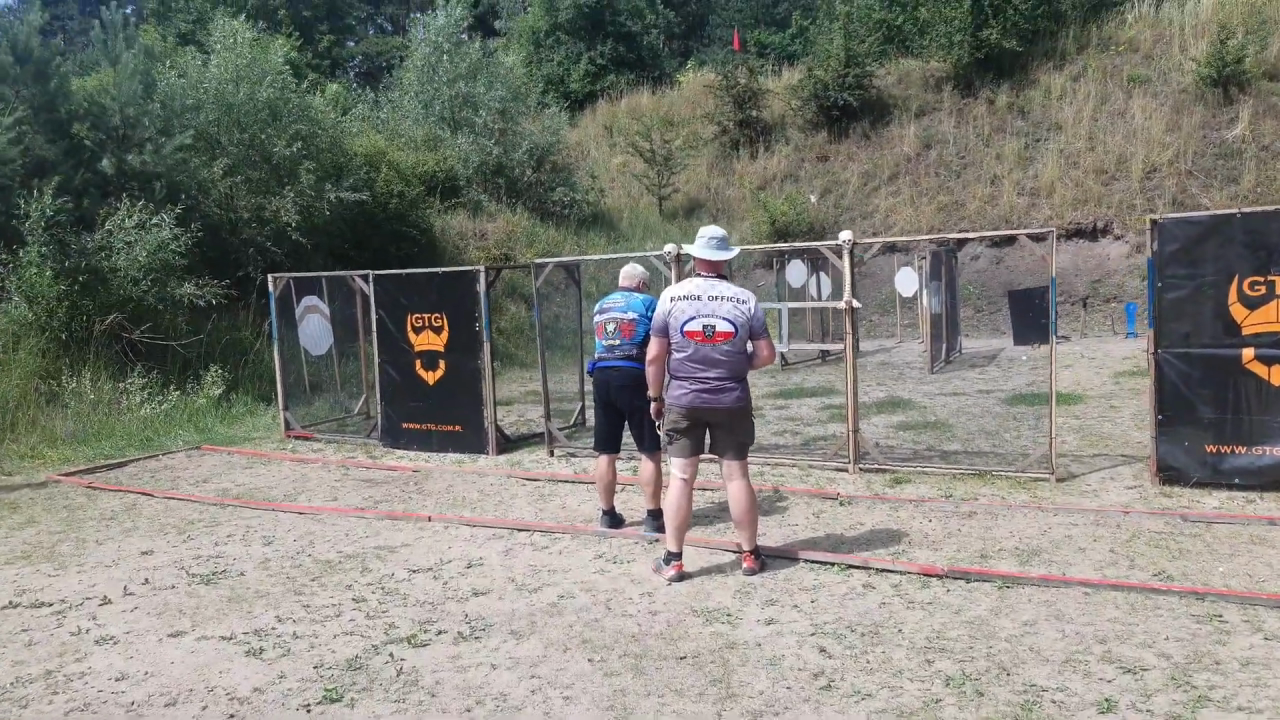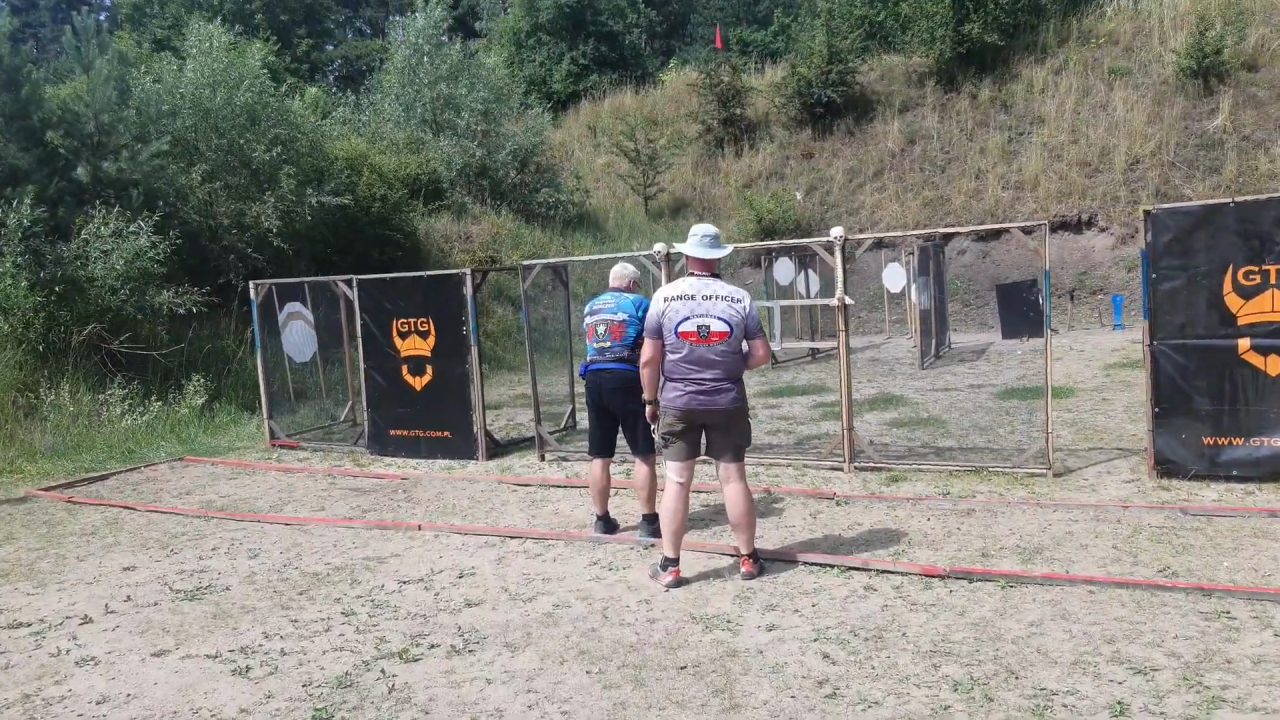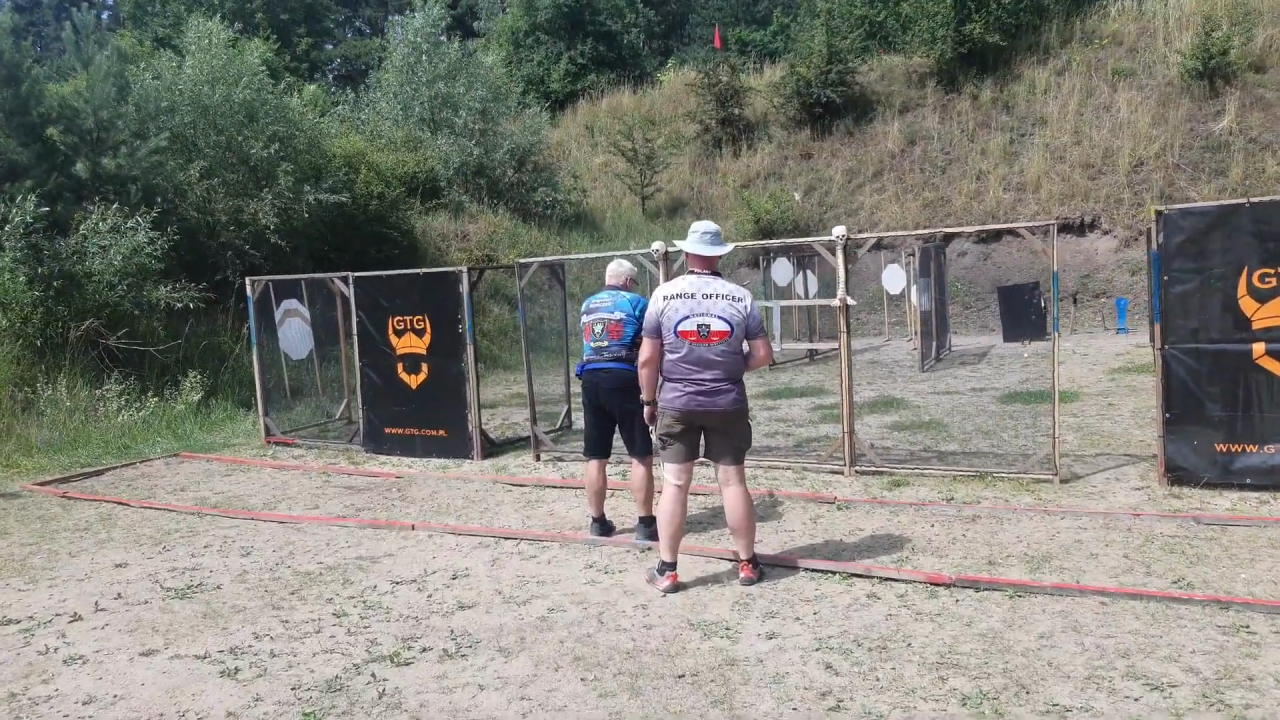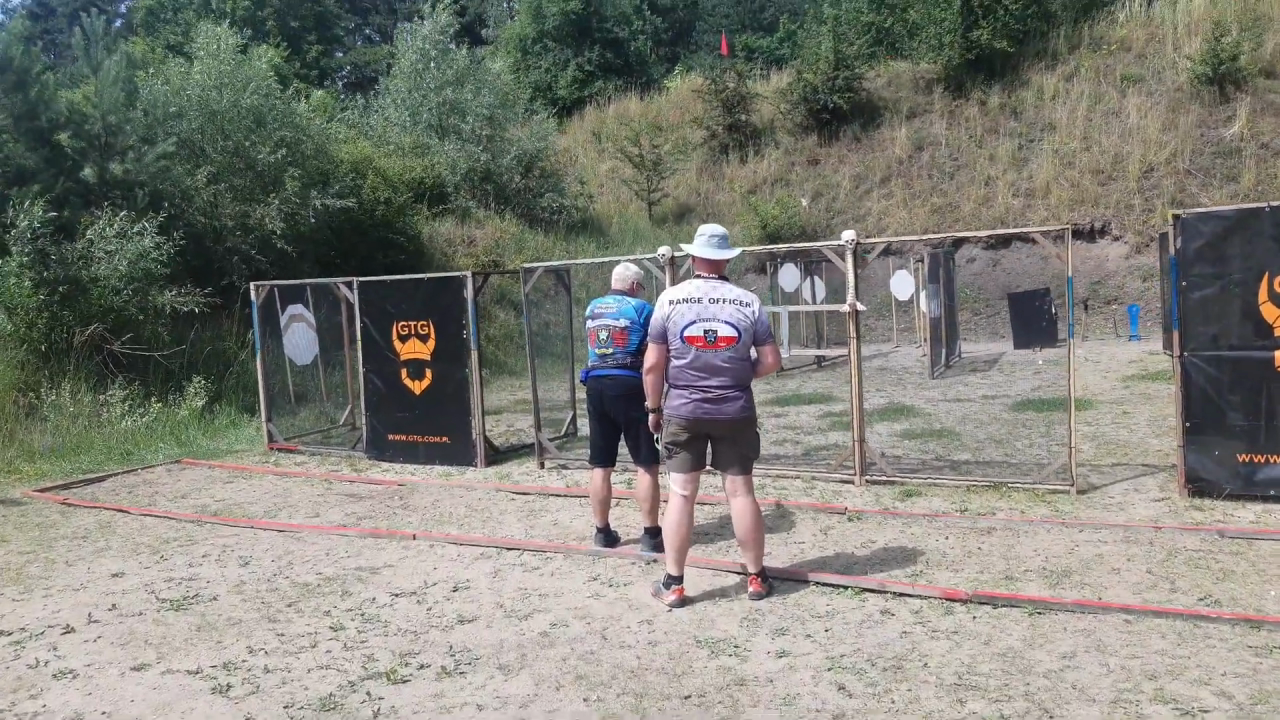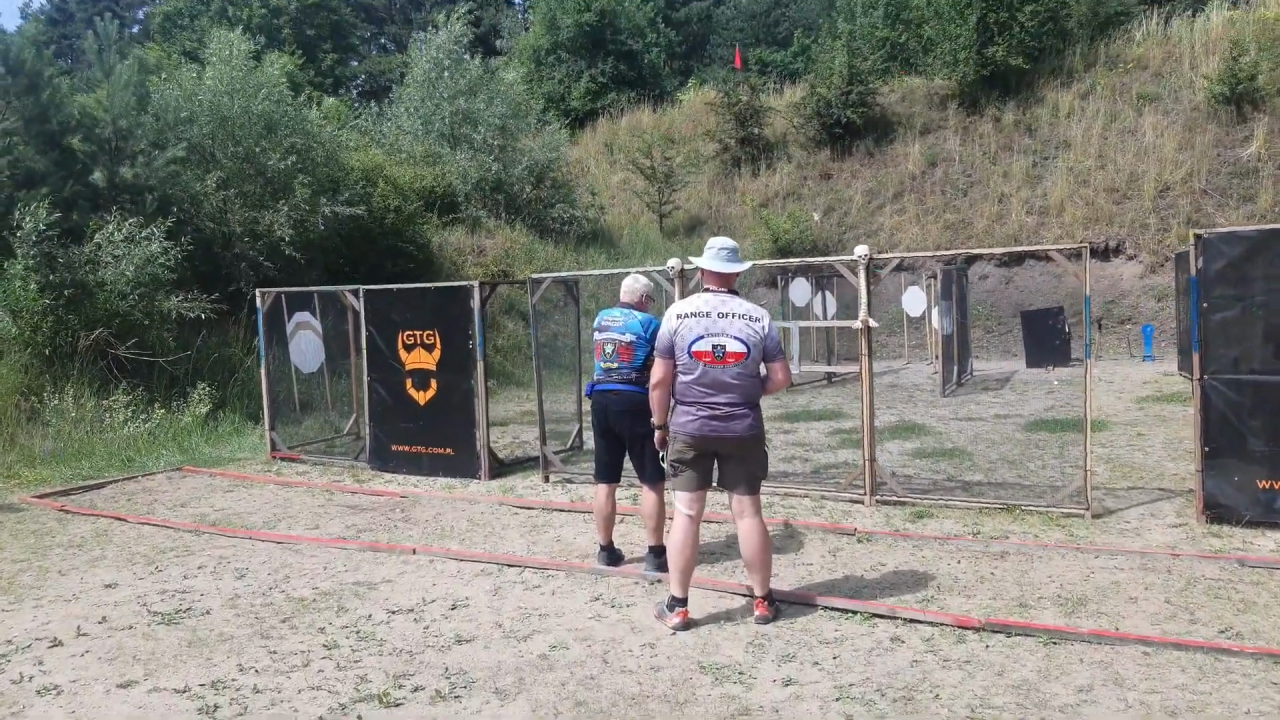
dt=0.2s
person 1, frame 1
left shoulder: (672, 295)
right shoulder: (745, 299)
left elbow: (654, 356)
right elbow: (766, 355)
left wrist: (655, 397)
left hip: (683, 400)
right hip: (731, 401)
left knee: (680, 477)
right knee: (737, 476)
left ankle: (673, 560)
right ankle: (750, 555)
person 1, frame 2
left shoulder: (665, 296)
right shoulder: (739, 298)
left elbow: (648, 359)
right elbow: (761, 354)
left wrist: (650, 399)
left hip: (678, 402)
right hip: (728, 402)
left knee: (677, 481)
right knee: (734, 478)
left ankle: (670, 566)
right ankle: (748, 558)
person 1, frame 3
left shoulder: (664, 294)
right shoulder: (740, 297)
left elbow: (647, 359)
right elbow: (762, 355)
left wrist: (648, 400)
left hip: (676, 403)
right hip: (727, 403)
left knee: (674, 484)
right knee: (733, 481)
left ankle: (667, 570)
right ankle: (748, 563)
person 1, frame 4
left shoulder: (670, 298)
right shoulder: (749, 302)
left elbow: (652, 364)
right elbow: (771, 361)
left wrist: (654, 408)
left hip: (682, 410)
right hip: (735, 411)
left knee: (680, 494)
right knee: (741, 491)
left ankle: (673, 584)
right ankle: (756, 578)
person 1, frame 5
left shoulder: (678, 312)
right shoulder: (759, 317)
left elbow: (659, 380)
right elbow: (781, 378)
left wrist: (659, 424)
left hip: (689, 428)
right hip: (743, 429)
left knee: (686, 514)
right knee: (748, 513)
left ankle: (677, 606)
right ankle: (763, 601)
person 2, frame 1
left shoulder: (600, 306)
right shoulder: (646, 302)
left hip: (602, 377)
right hip: (633, 377)
left knee: (606, 453)
right knee: (650, 452)
left ankle: (608, 514)
right ankle: (653, 517)
person 2, frame 2
left shoulder: (590, 307)
right shoulder: (638, 303)
left hip: (594, 380)
right hip: (626, 380)
left knee: (599, 457)
right knee: (644, 455)
left ankle: (602, 520)
right ankle: (648, 521)
person 2, frame 3
left shoulder: (587, 305)
right shoulder: (635, 302)
left hip: (591, 380)
right hip: (623, 380)
left knee: (595, 458)
right knee: (641, 456)
left ankle: (598, 522)
right ankle: (645, 524)
person 2, frame 4
left shoulder: (592, 308)
right shoulder: (641, 308)
left hip: (596, 387)
right hip: (629, 387)
left knee: (600, 466)
right knee: (647, 465)
left ankle: (603, 532)
right ankle: (651, 535)
person 2, frame 5
left shoulder: (600, 319)
right shoulder: (647, 322)
left hip: (601, 401)
right hip: (634, 403)
left knee: (605, 482)
right knee: (652, 482)
left ankle: (606, 550)
right ankle: (655, 553)
